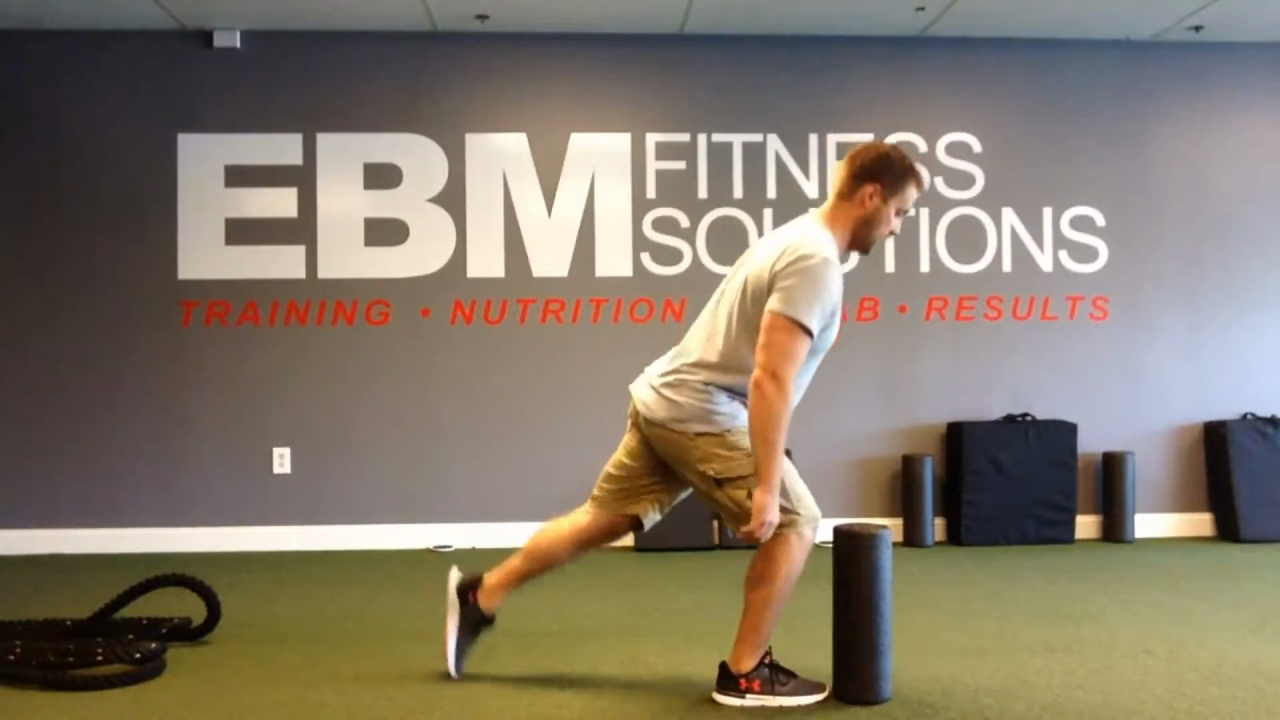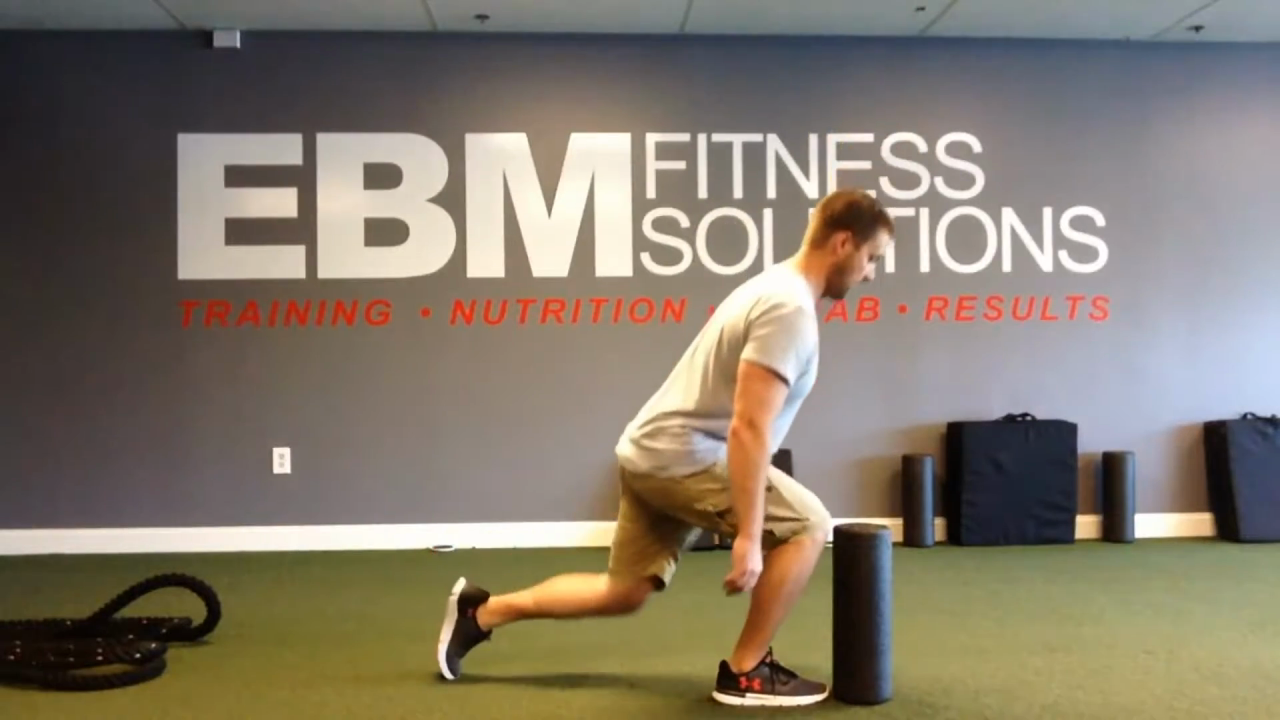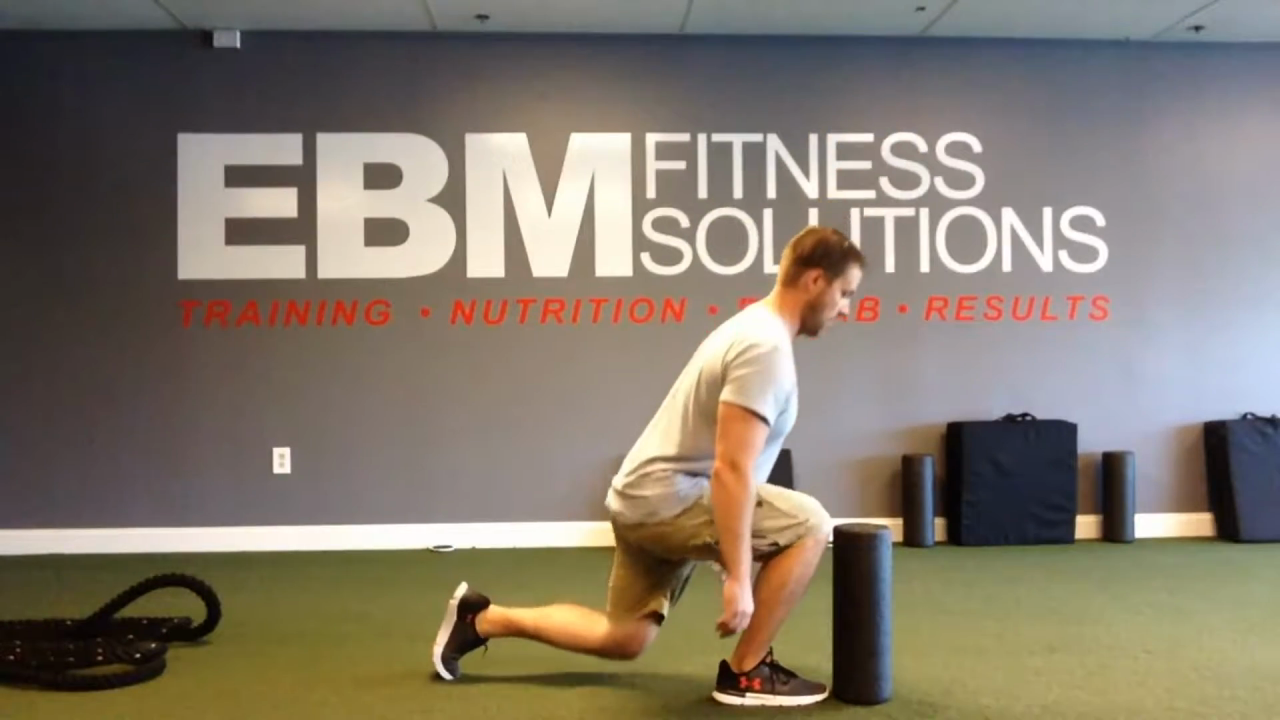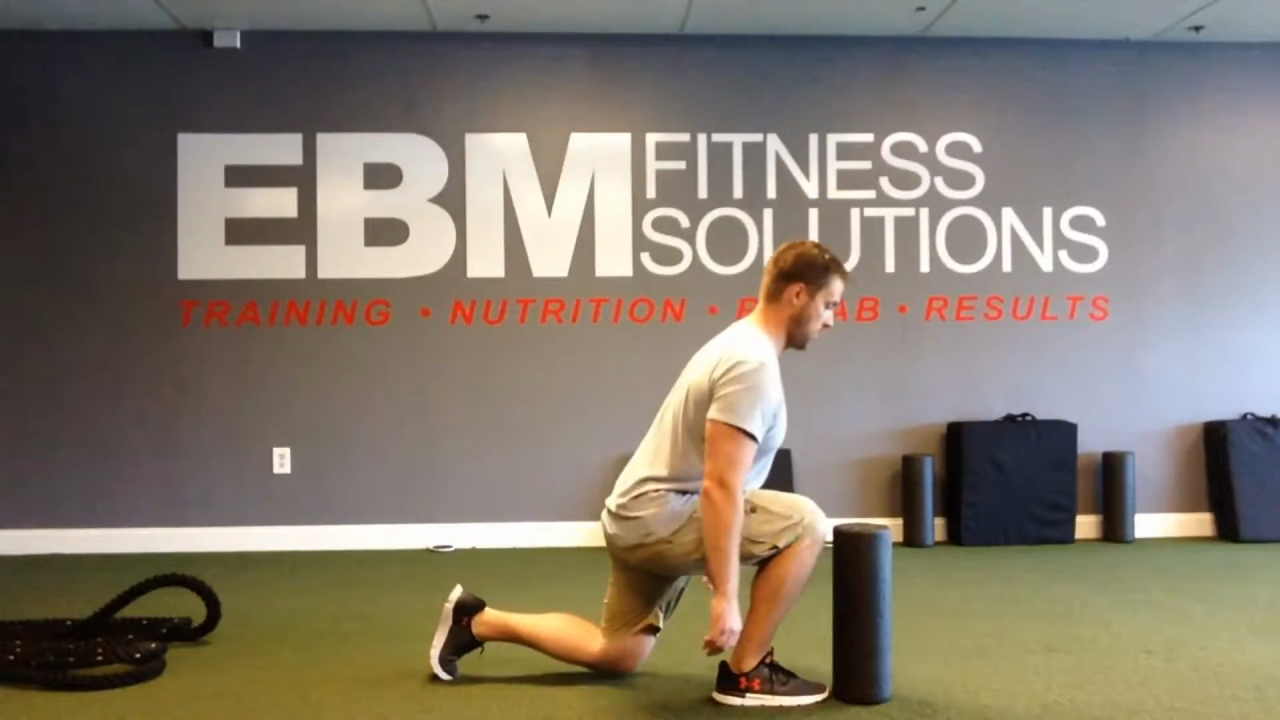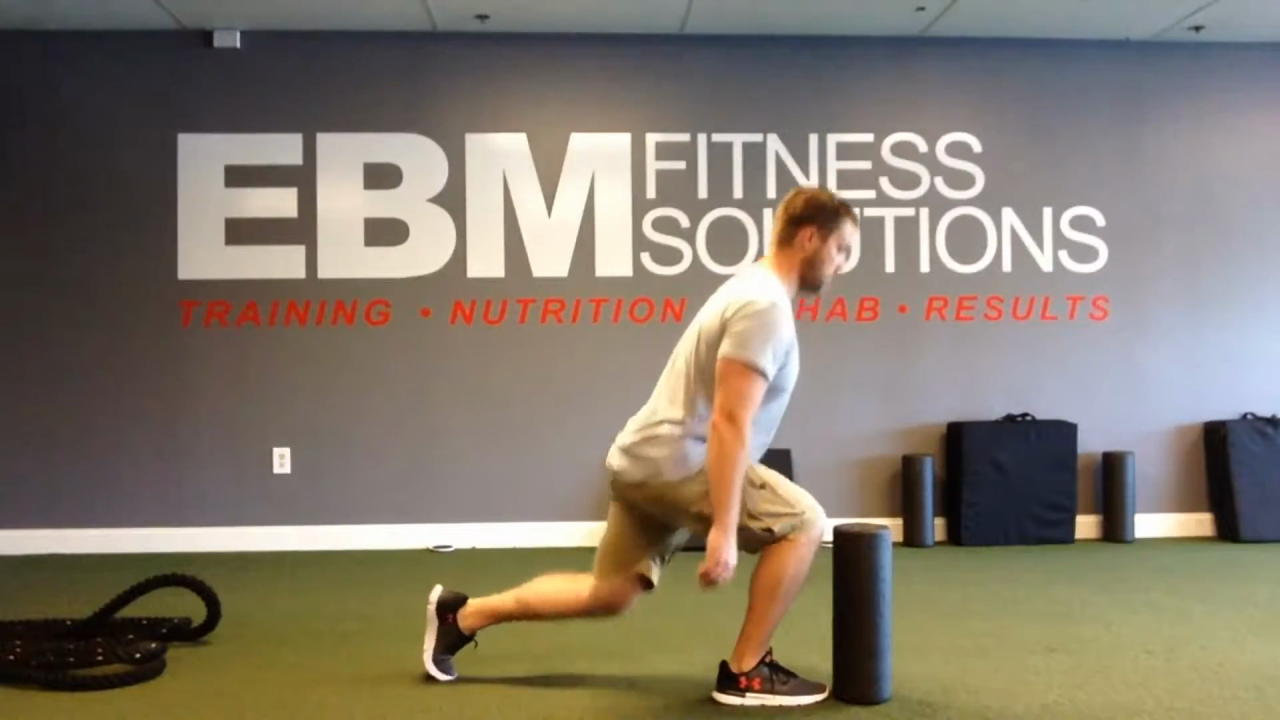
dt=0.3s
person 1, frame 1
left shoulder: (797, 237)
right shoulder: (816, 261)
right elbow: (770, 380)
right wrist: (767, 487)
left hip: (665, 402)
right hip: (698, 413)
left knee: (604, 521)
right knee: (795, 524)
left ankle: (479, 595)
right ankle: (745, 673)
person 1, frame 2
left shoulder: (775, 286)
right shoulder: (789, 308)
right elbow: (748, 428)
right wrist: (748, 537)
left hip: (650, 453)
right hip: (680, 457)
left knee: (623, 593)
right knee: (807, 527)
left ankle: (479, 613)
right ankle: (746, 672)
person 1, frame 3
left shoulder: (752, 328)
right shoulder: (766, 347)
right elbow: (733, 471)
right wrist: (738, 579)
left hip: (647, 498)
right hip: (668, 499)
left knee: (623, 638)
right knee: (807, 526)
left ankle: (479, 618)
right ankle: (746, 672)
person 1, frame 4
left shoulder: (739, 344)
right shoulder: (751, 364)
right elbow: (722, 489)
right wrist: (726, 597)
left hip: (641, 519)
right hip: (660, 519)
left knee: (617, 655)
right knee: (805, 527)
left ankle: (475, 620)
right ankle: (746, 672)
person 1, frame 5
left shoulder: (753, 289)
right shoulder: (765, 305)
right elbow: (729, 423)
right wrist: (722, 533)
left hip: (644, 459)
right hip: (672, 462)
left knee: (607, 595)
right knee: (803, 525)
left ankle: (461, 615)
right ankle: (746, 673)
